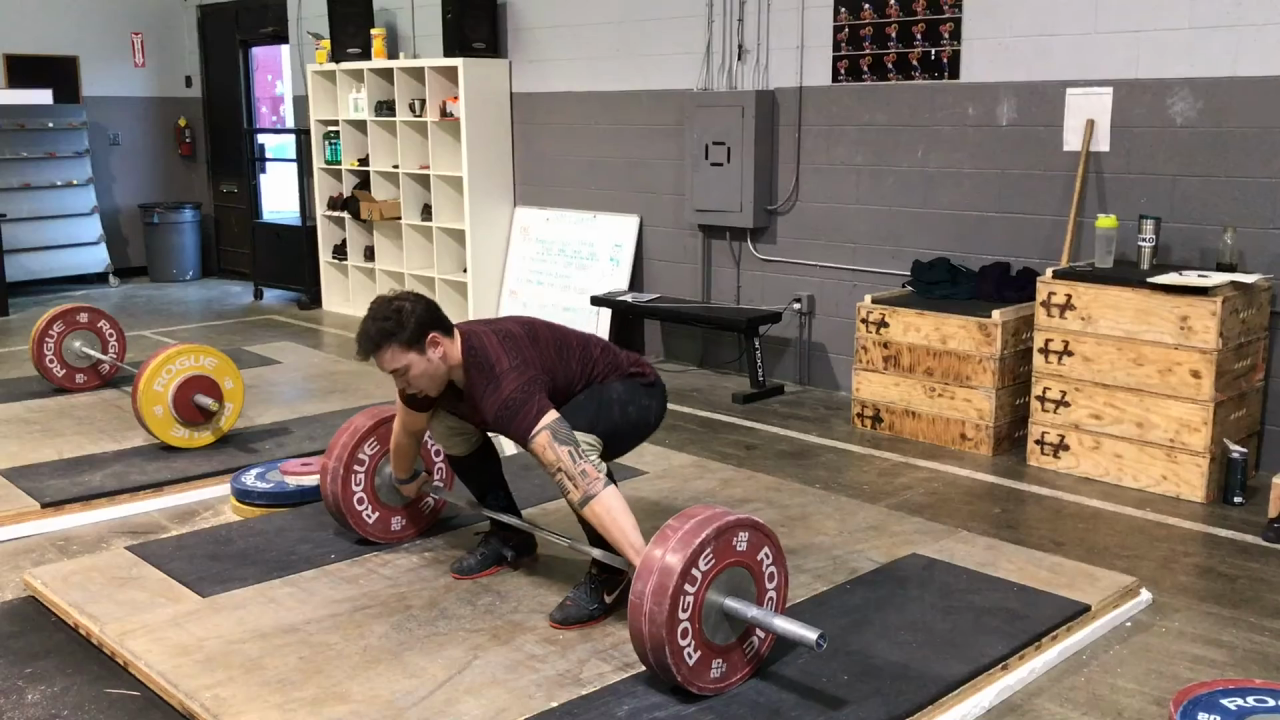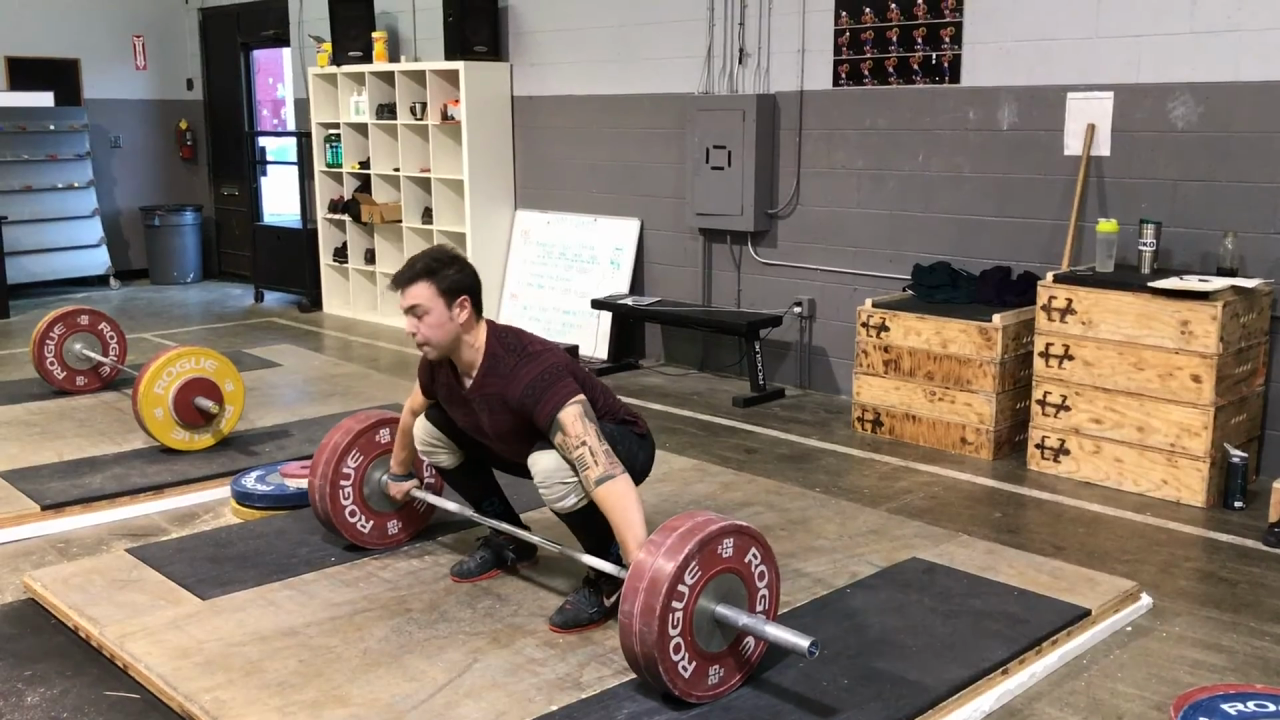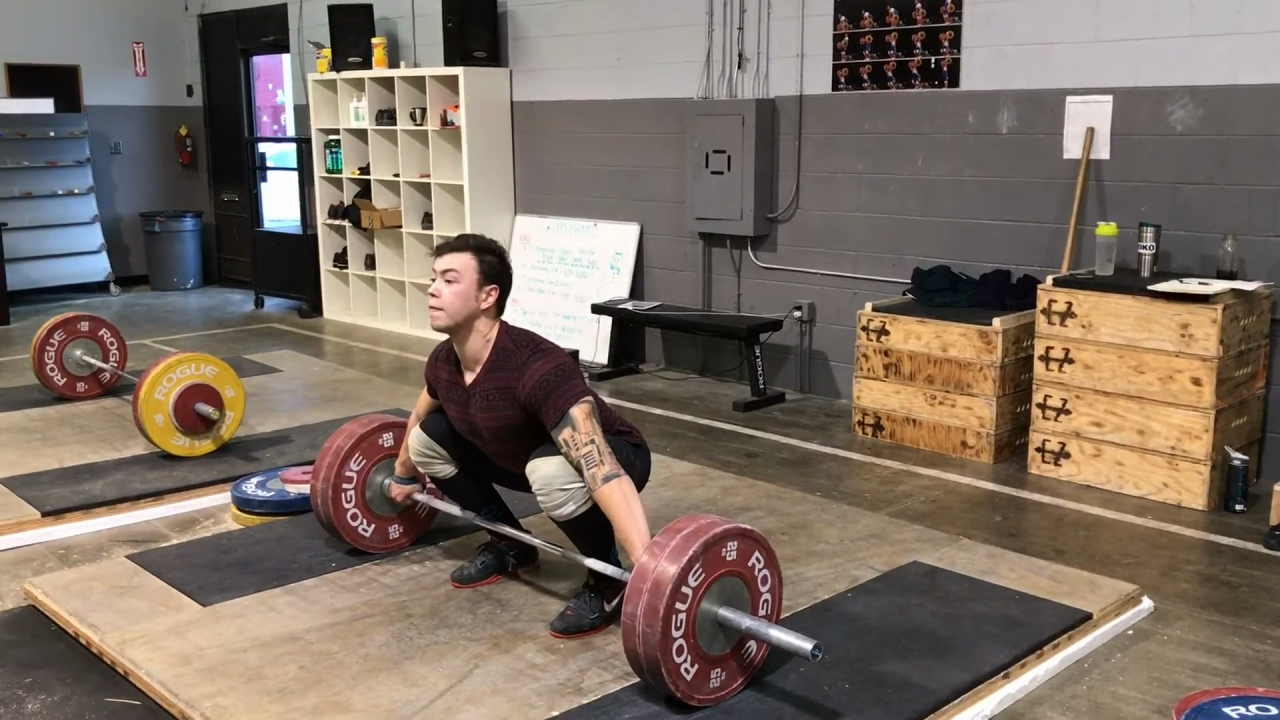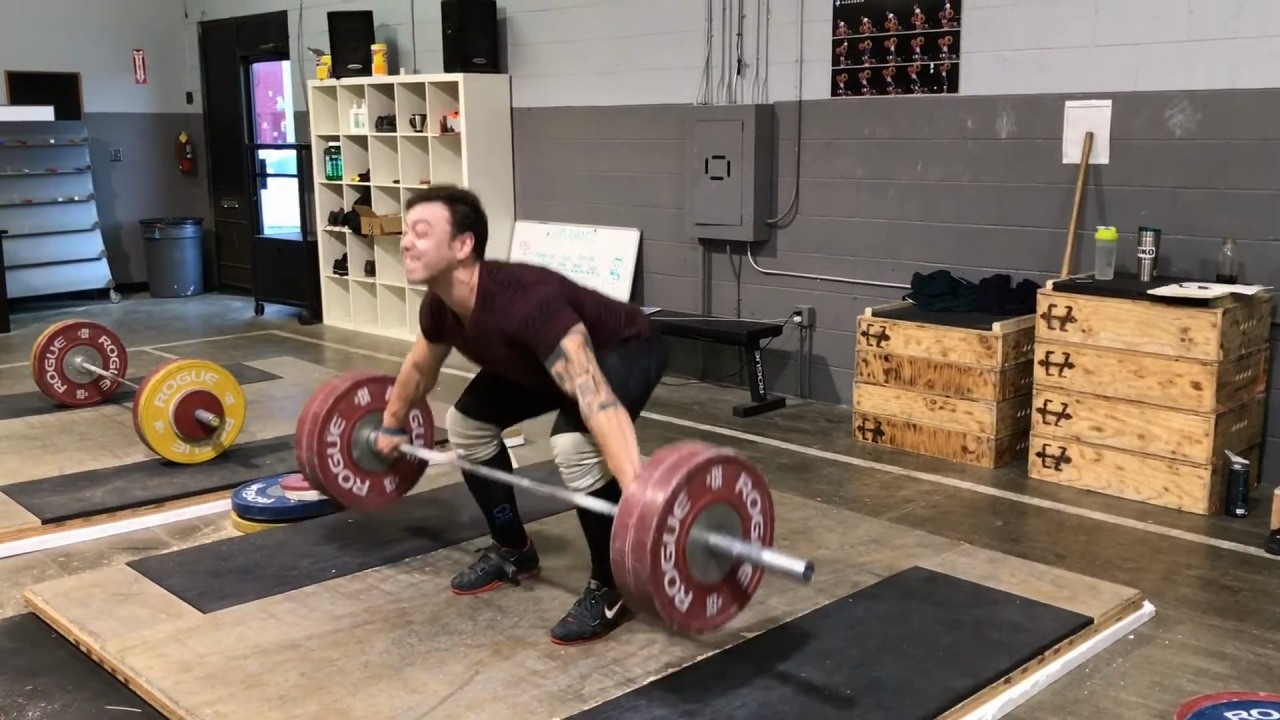
dt=0.7s
person 1, frame 1
left shoulder: (501, 380)
right shoulder: (431, 364)
left elbow: (581, 479)
right elbow: (407, 430)
right wrist: (405, 480)
left hip: (629, 393)
right hip: (565, 392)
left knee: (569, 447)
right knee: (444, 423)
left ankle: (611, 572)
right ankle: (509, 536)
person 1, frame 2
left shoulder: (528, 368)
right shoulder: (439, 362)
left elbow: (599, 466)
right elbow: (412, 412)
right wrist: (399, 472)
left hip: (622, 443)
left knee: (553, 465)
right knee: (431, 430)
left ankle: (610, 575)
right ankle: (508, 539)
person 1, frame 3
left shoulder: (538, 367)
right shoulder: (443, 362)
left elbow: (601, 470)
right elbow: (419, 418)
right wrist: (403, 475)
left hip: (615, 456)
left knee: (552, 473)
right knee: (428, 438)
left ankle: (609, 582)
right ankle: (509, 544)
person 1, frame 4
left shoulder: (525, 302)
right shoulder: (439, 308)
left elbow: (597, 401)
right elbow: (419, 368)
right wrist: (392, 426)
left hip: (623, 348)
left knee: (574, 446)
right knee: (467, 425)
left ankle: (609, 589)
right ankle: (512, 550)
